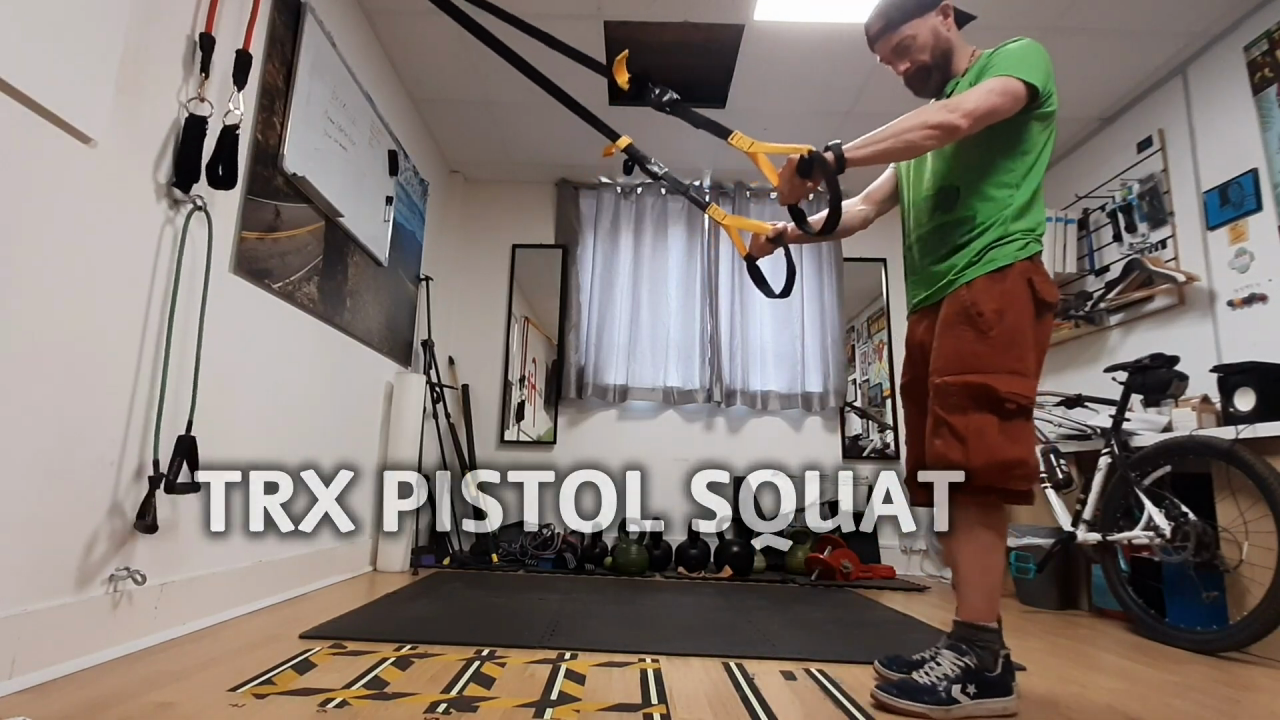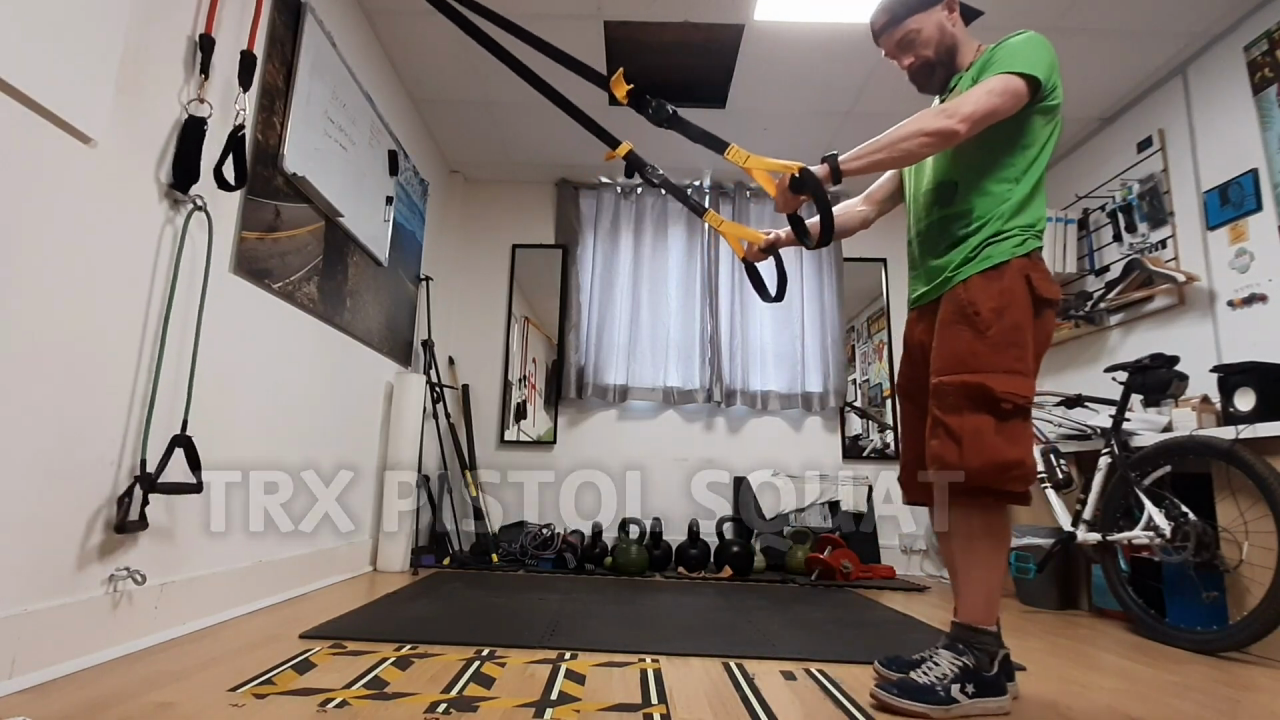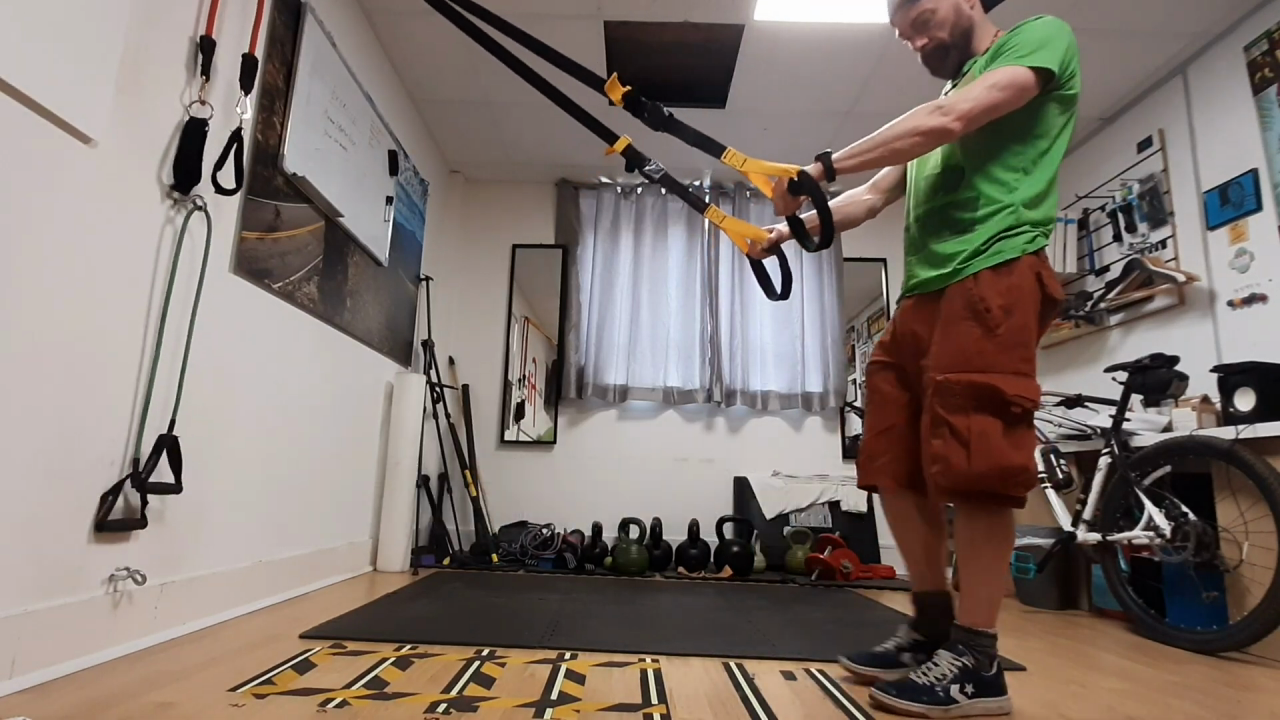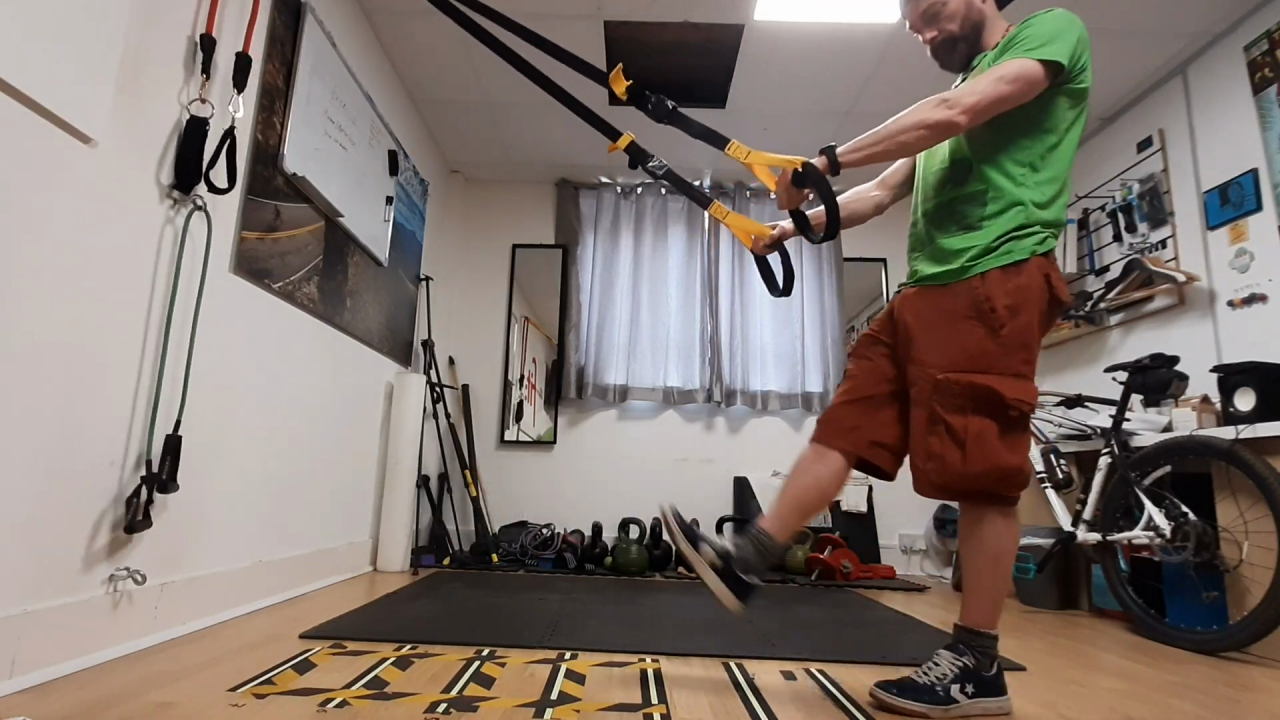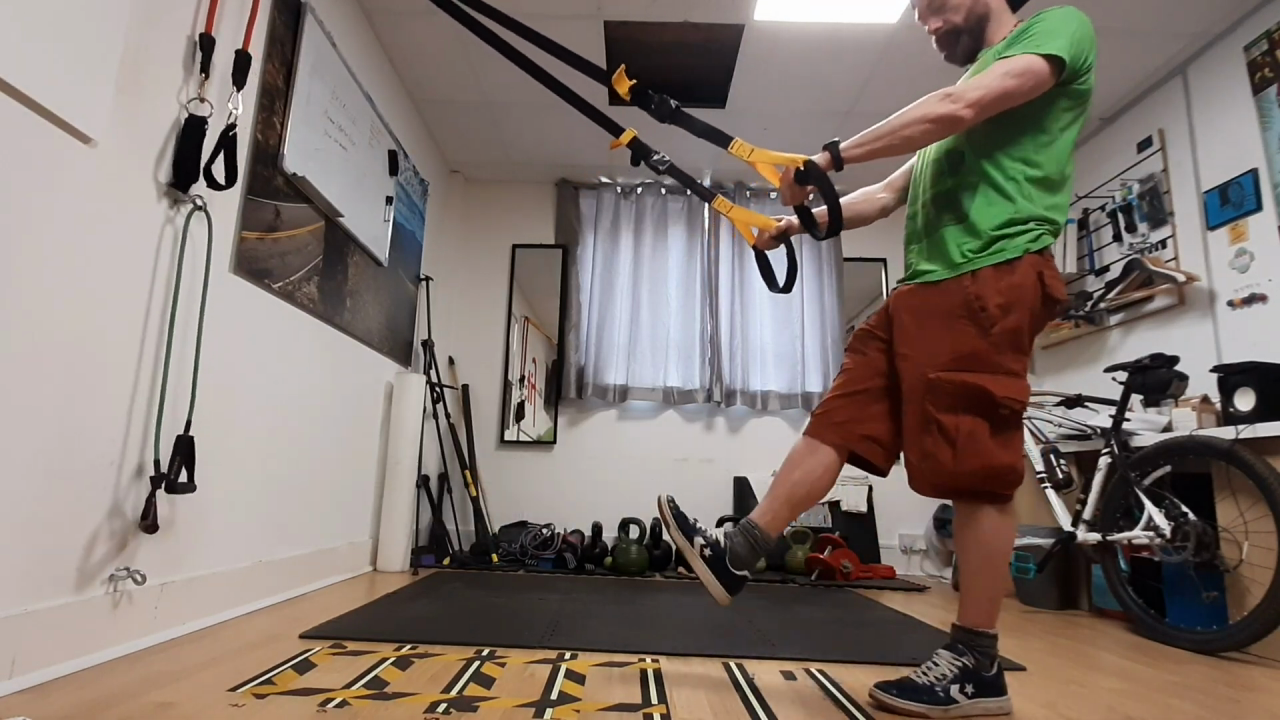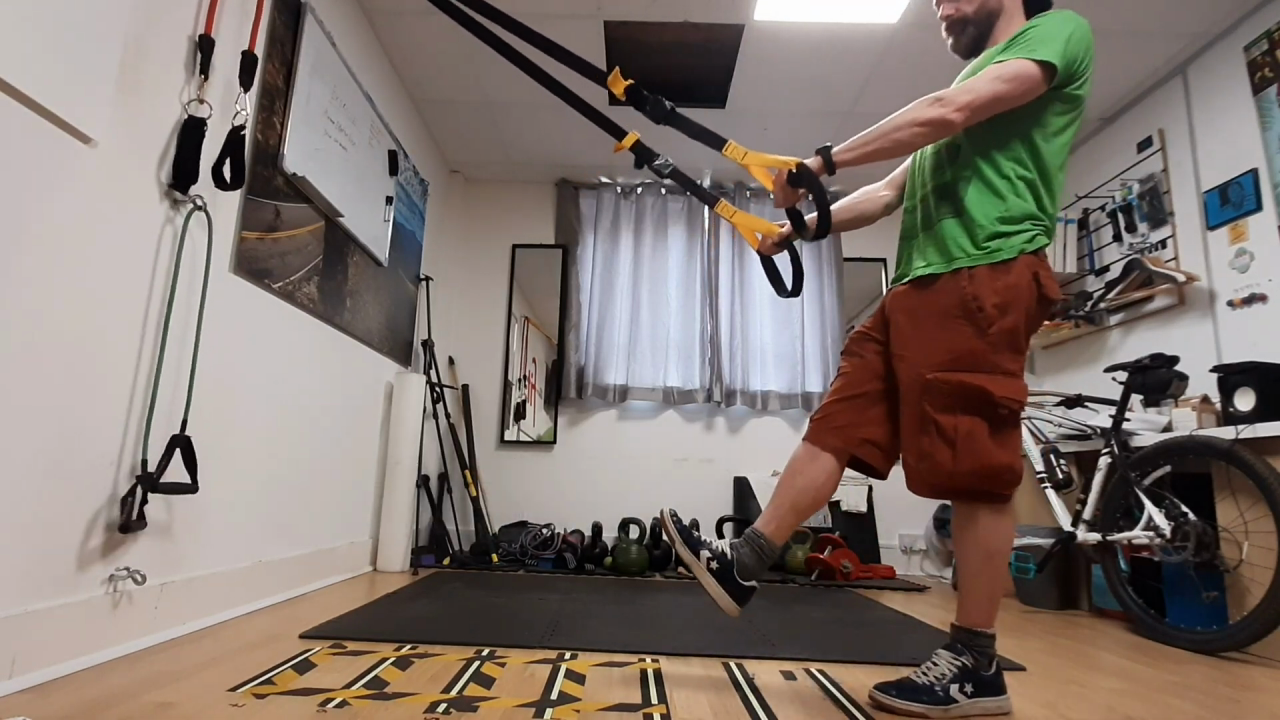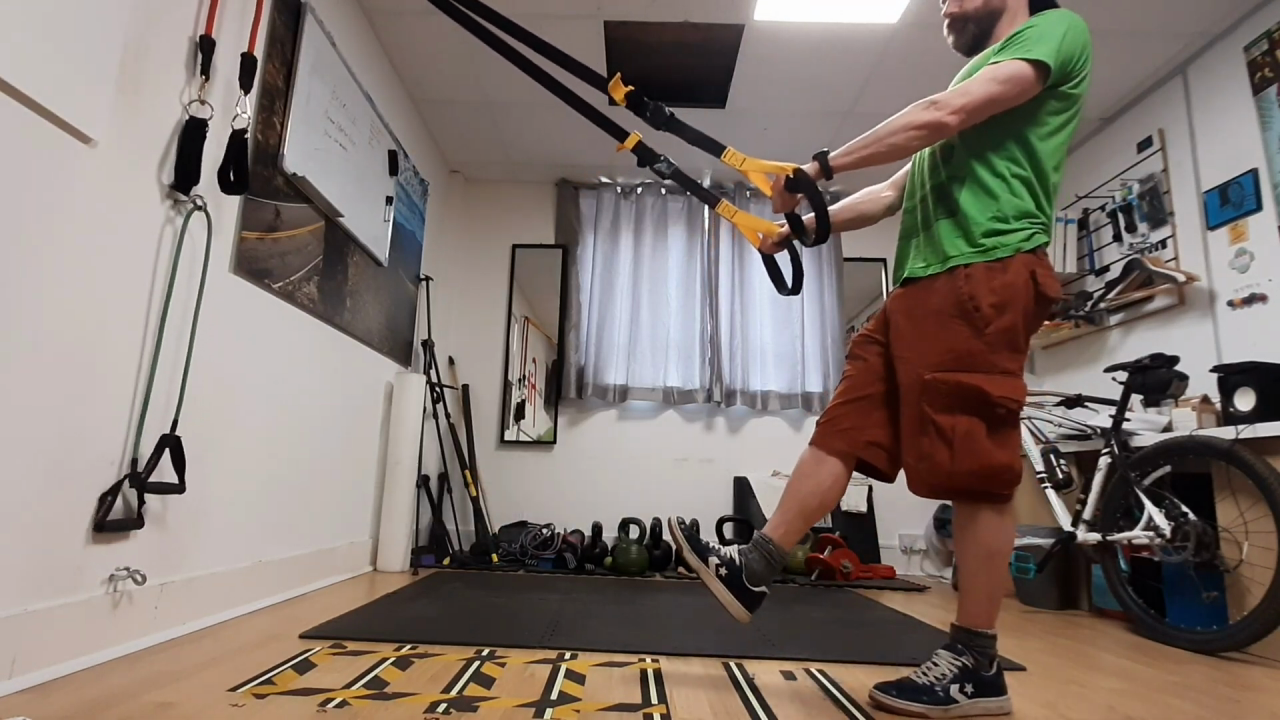
dt=0.4s
person 1, frame 1
left shoulder: (1019, 58)
right shoulder: (923, 132)
left elbow: (954, 120)
right elbow: (862, 209)
left wrist: (829, 157)
right wrist: (790, 231)
left hip: (995, 284)
right hip: (933, 304)
left knee: (975, 463)
right knee: (942, 473)
left ankle: (979, 661)
right ankle: (973, 645)
person 1, frame 2
right shoulder: (927, 124)
left elbow: (953, 125)
right elbow: (867, 208)
left wrist: (829, 167)
right wrist: (790, 236)
left hip: (995, 283)
right hip: (933, 302)
left knee: (971, 468)
right knee: (940, 477)
left ankle: (976, 662)
right ankle: (977, 645)
person 1, frame 3
right shoulder: (944, 101)
left elbow: (947, 121)
right elbow: (873, 197)
left wrist: (822, 166)
right wrist: (793, 231)
left hip: (994, 283)
right hip: (923, 297)
left knee: (972, 471)
right knee: (896, 468)
left ankle: (976, 662)
right ankle: (933, 629)
person 1, frame 4
right shoulder: (958, 92)
left elbow: (955, 112)
right elbow: (882, 192)
left wrist: (827, 159)
right wrist: (800, 224)
left hip: (994, 286)
right hip: (923, 292)
left knee: (979, 472)
right knee: (842, 433)
right ankle: (746, 561)
person 1, frame 5
right shoulder: (967, 88)
left elbow: (956, 109)
right elbow: (891, 193)
left wrist: (829, 156)
right wrist: (800, 222)
left hip: (990, 283)
right hip: (922, 289)
left knee: (976, 470)
right knee: (835, 423)
right ankle: (734, 554)
person 1, frame 6
right shoulder: (965, 97)
left elbow: (948, 111)
right elbow: (889, 193)
left wrist: (823, 160)
right wrist: (803, 226)
left hip: (985, 281)
right hip: (917, 288)
left knee: (974, 472)
right knee: (834, 429)
right ankle: (743, 564)
person 1, frame 7
right shoulder: (974, 79)
left elbow: (939, 117)
right elbow: (893, 193)
left wrist: (820, 166)
right wrist: (805, 226)
left hip: (984, 280)
right hip: (919, 288)
left knee: (975, 471)
right knee: (840, 433)
right ankle: (751, 570)
